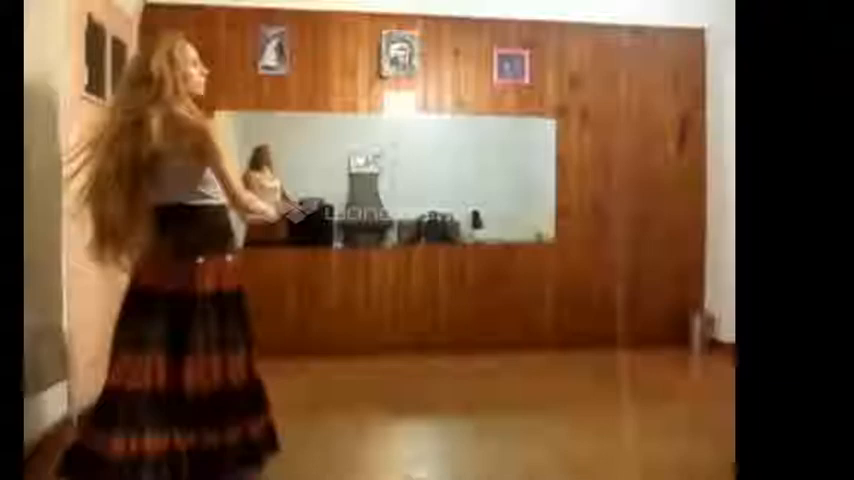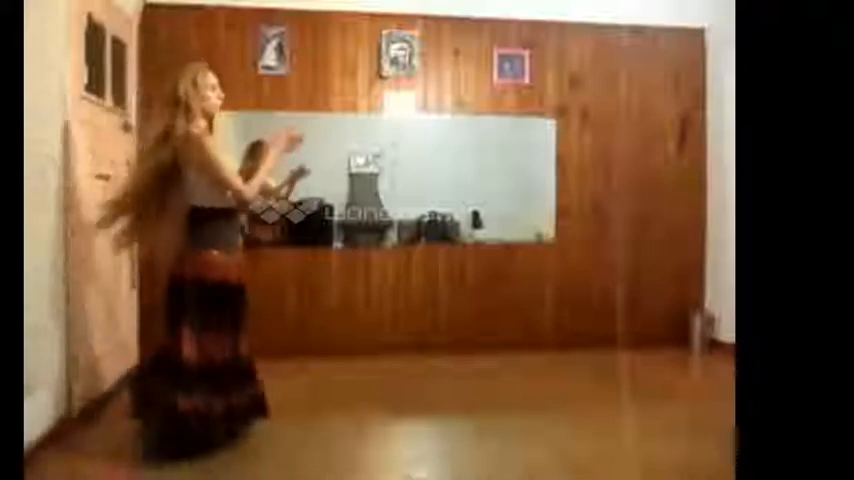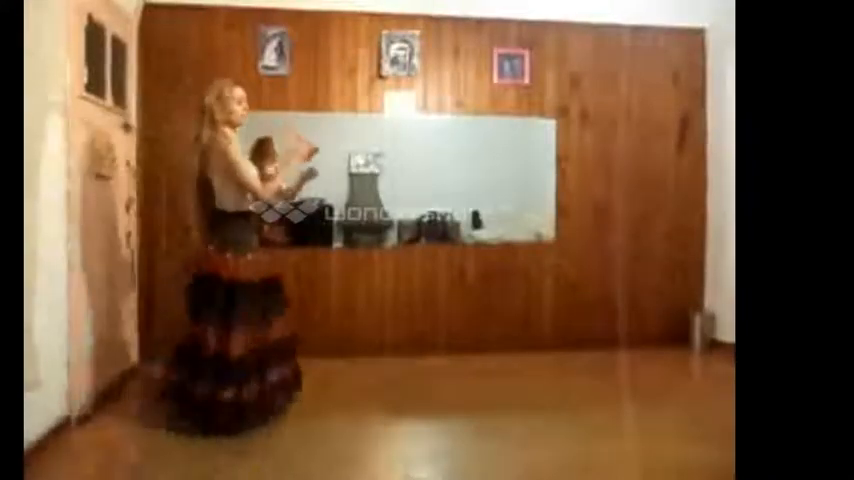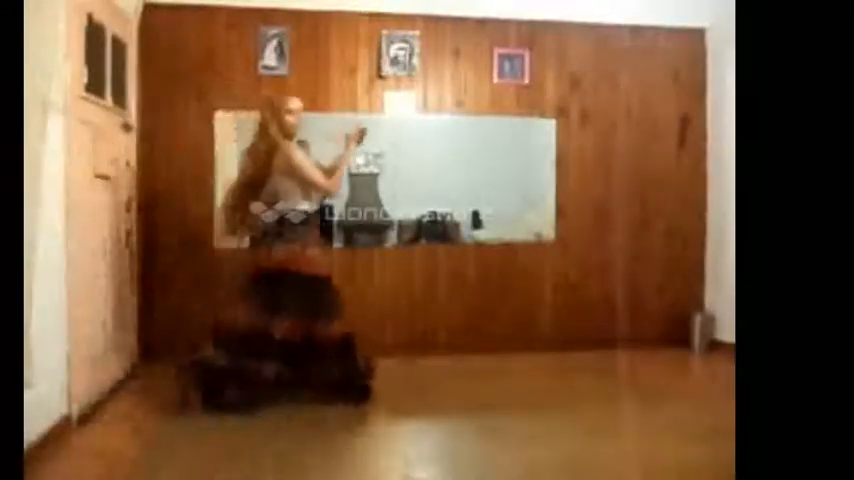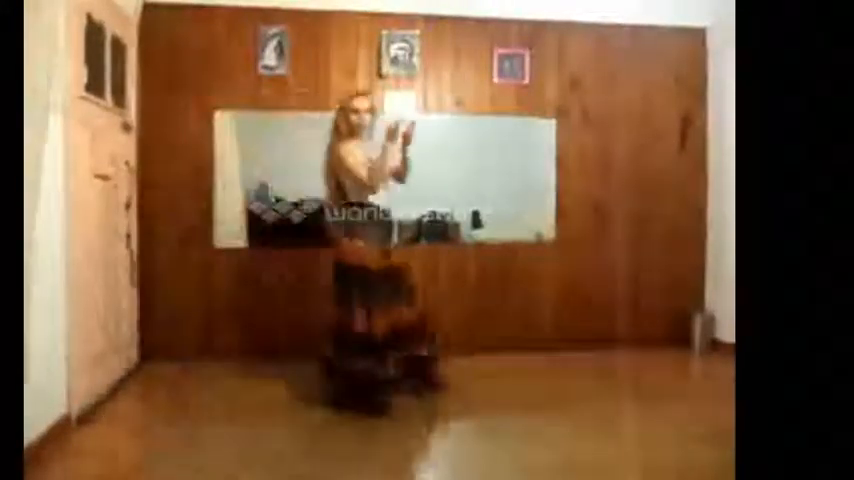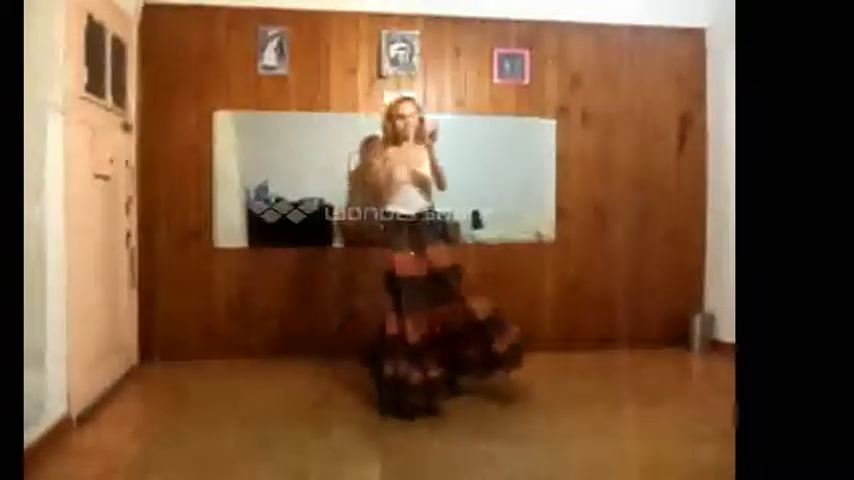
dt=0.5s
person 1, frame 1
left shoulder: (147, 125)
right shoulder: (192, 124)
left elbow: (150, 197)
right elbow: (240, 200)
right wrist: (266, 211)
left hip: (165, 249)
right hip: (206, 249)
left knee: (163, 353)
right knee: (208, 357)
person 1, frame 2
left shoulder: (187, 138)
right shoulder: (197, 138)
left elbow: (224, 188)
right elbow: (244, 194)
left wrist: (269, 156)
right wrist: (272, 154)
left hip: (202, 242)
right hip: (214, 245)
left knee: (200, 337)
right knee: (211, 338)
left ankle: (187, 424)
right ankle: (203, 427)
person 1, frame 3
left shoulder: (221, 142)
right shoulder: (224, 143)
left elbow: (254, 191)
right elbow: (263, 194)
right wrist: (292, 160)
left hip: (232, 238)
right hip: (234, 242)
left knee: (236, 325)
right knee: (231, 328)
right ankle: (221, 410)
person 1, frame 4
left shoulder: (283, 150)
right shoulder: (289, 151)
left elbow: (322, 175)
right elbow: (329, 187)
left wrist: (348, 148)
right wrist: (349, 150)
left hip: (288, 236)
right hip: (298, 241)
right knee: (299, 313)
person 1, frame 5
left shoulder: (371, 148)
right shoulder: (343, 148)
left elbow: (401, 177)
right elbow: (372, 182)
left wrist: (402, 148)
right wrist: (391, 146)
left hip: (377, 227)
right hip: (359, 230)
left knee: (383, 299)
right knee: (363, 303)
right ankle: (361, 387)
person 1, frame 6
left shoulder: (425, 151)
right shoulder: (386, 153)
left elbow: (441, 184)
right elbow: (380, 182)
left wrist: (430, 150)
right wrist: (403, 153)
left hip: (427, 228)
right hip: (398, 230)
left knee: (445, 295)
right knee: (408, 305)
left ankle: (440, 376)
right ankle: (408, 386)
